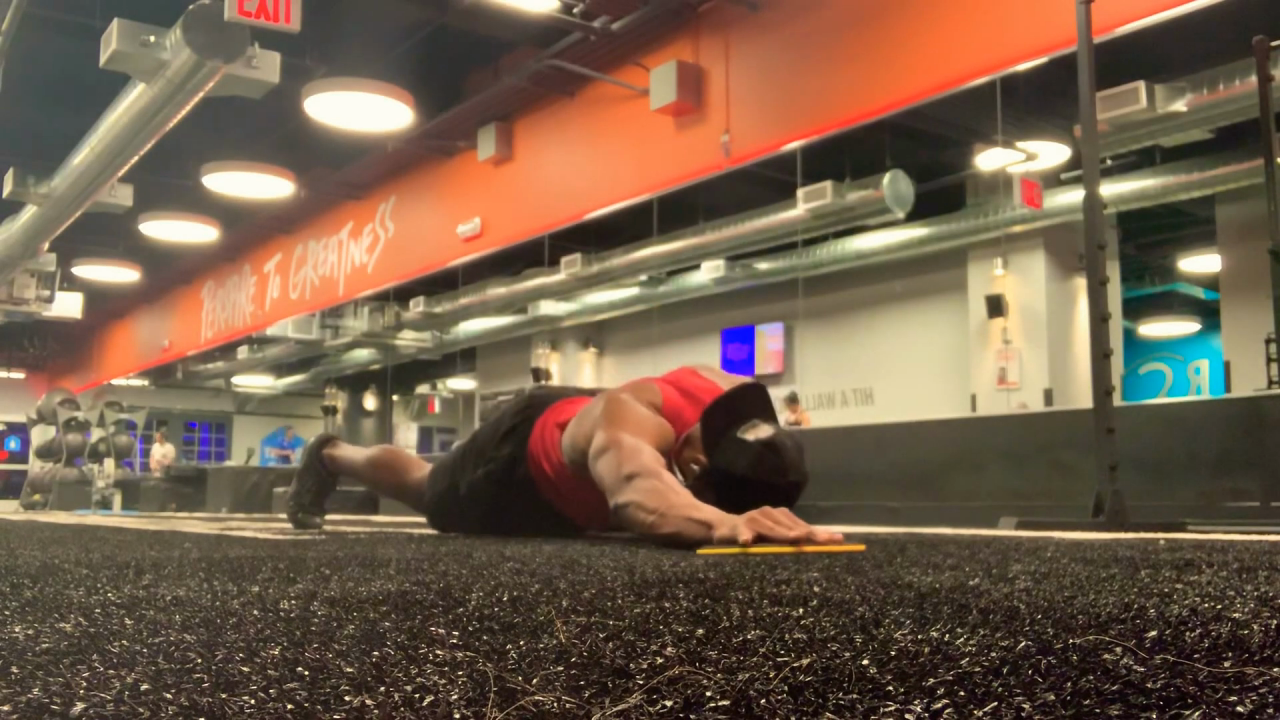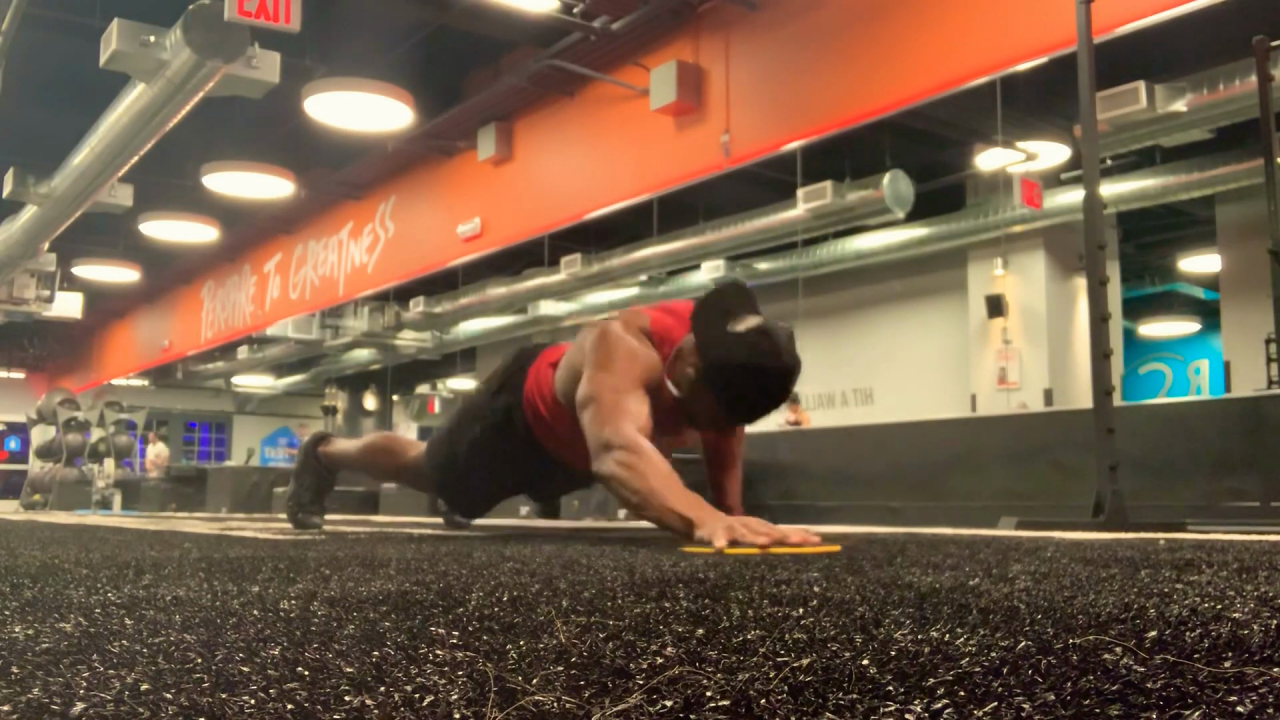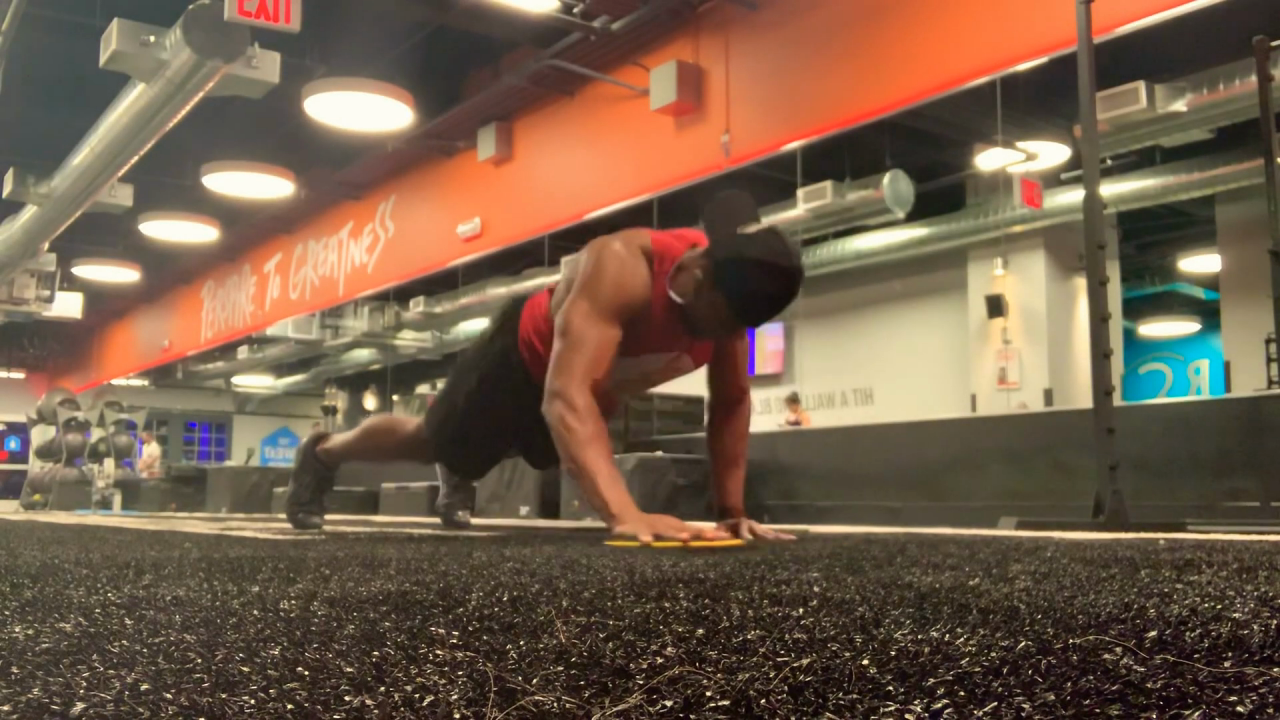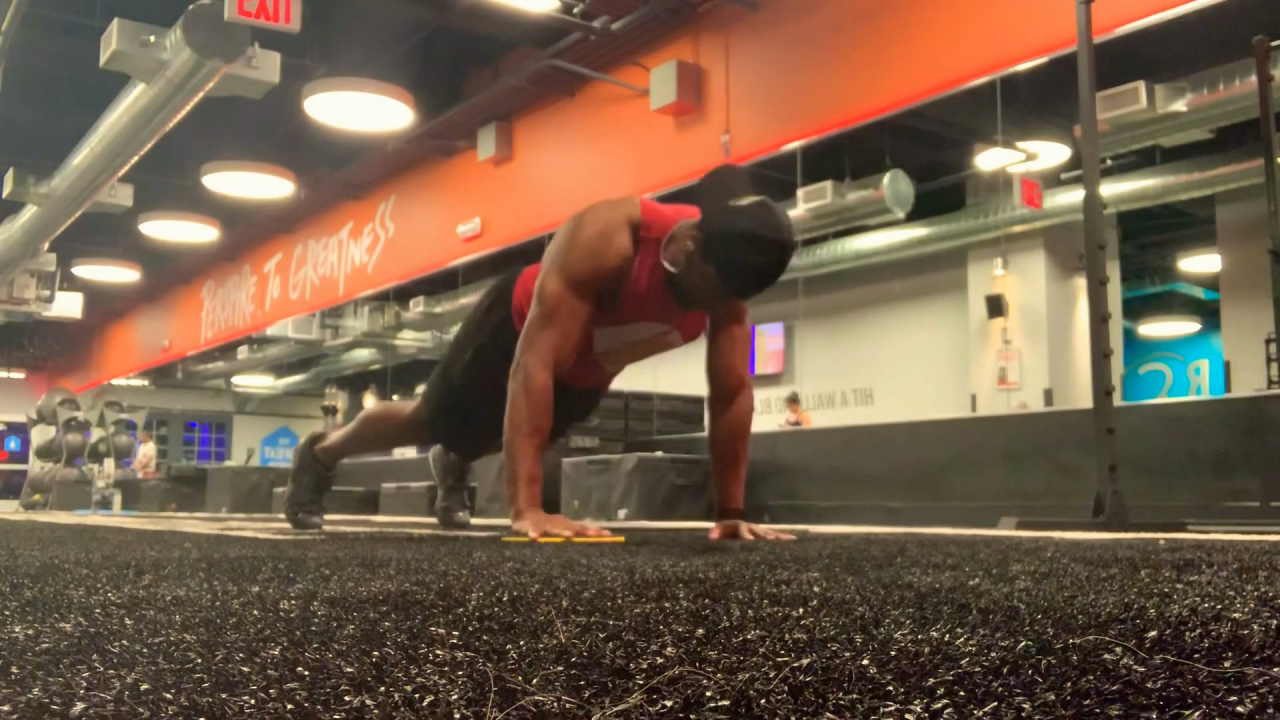
dt=0.4s
person 1, frame 1
left shoulder: (738, 404)
right shoulder: (634, 424)
right elbow: (638, 490)
left wrist: (733, 516)
right wrist: (723, 523)
left hip: (575, 419)
right hip: (526, 456)
right knee: (425, 489)
right ankle: (330, 455)
person 1, frame 2
left shoulder: (724, 348)
right shoulder: (625, 352)
left elbow: (724, 433)
right elbow: (617, 453)
left wrist: (730, 510)
right wrist: (705, 518)
right hip: (524, 413)
right knee: (425, 469)
right ankle: (325, 453)
person 1, frame 3
left shoulder: (726, 291)
right shoulder: (621, 269)
left elbow: (731, 403)
right elbow: (565, 397)
left wrist: (731, 512)
right wrist: (624, 513)
left hip: (596, 388)
right hip: (523, 362)
right knee: (426, 440)
left ankle: (455, 480)
right ankle: (323, 454)
person 1, frame 4
left shoulder: (723, 268)
right shoulder: (606, 237)
left elbow: (733, 393)
right elbow: (533, 367)
left wrist: (731, 512)
right wrist: (526, 509)
left hip: (590, 372)
right hip: (515, 332)
left knee: (488, 437)
right knee: (427, 423)
left ankle: (452, 470)
right ankle: (319, 455)
